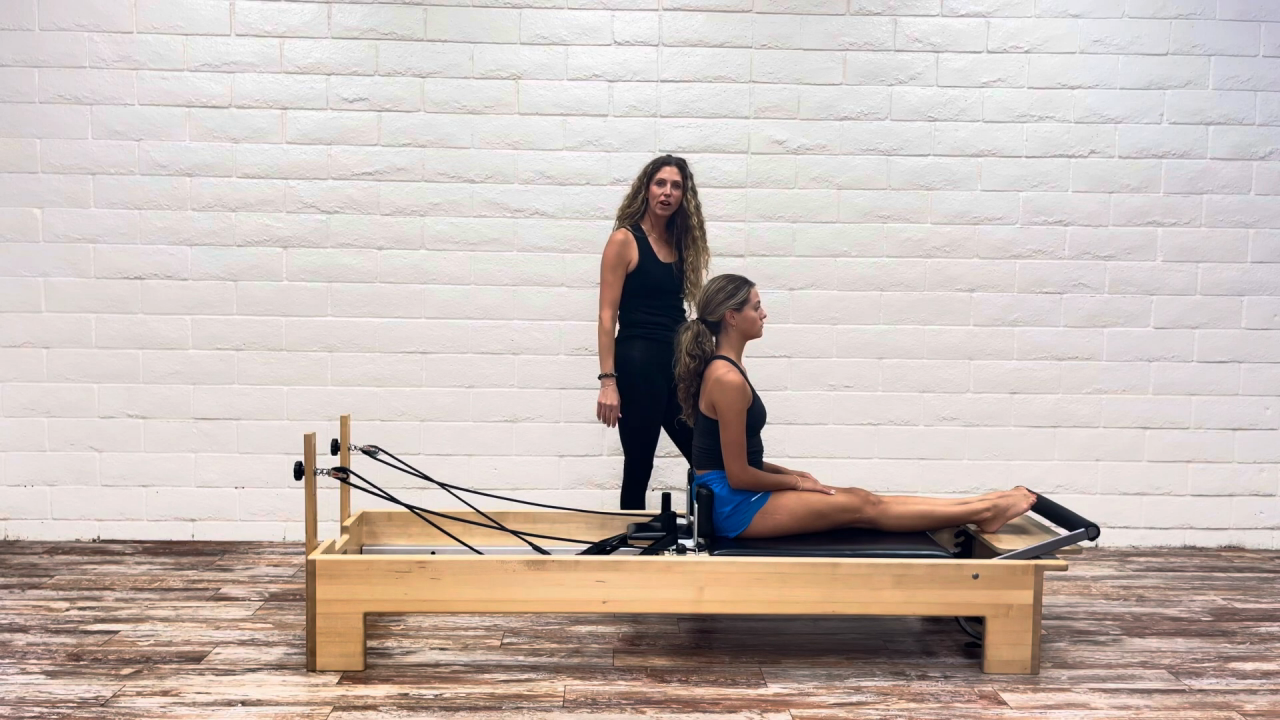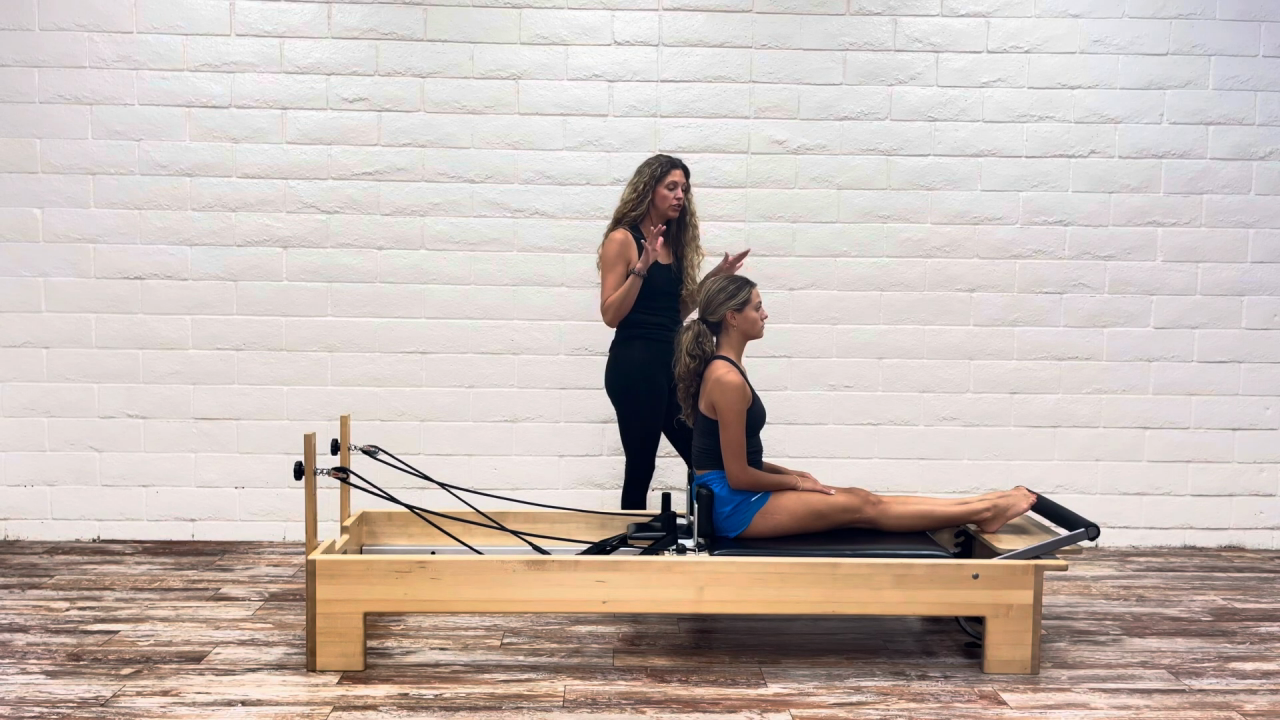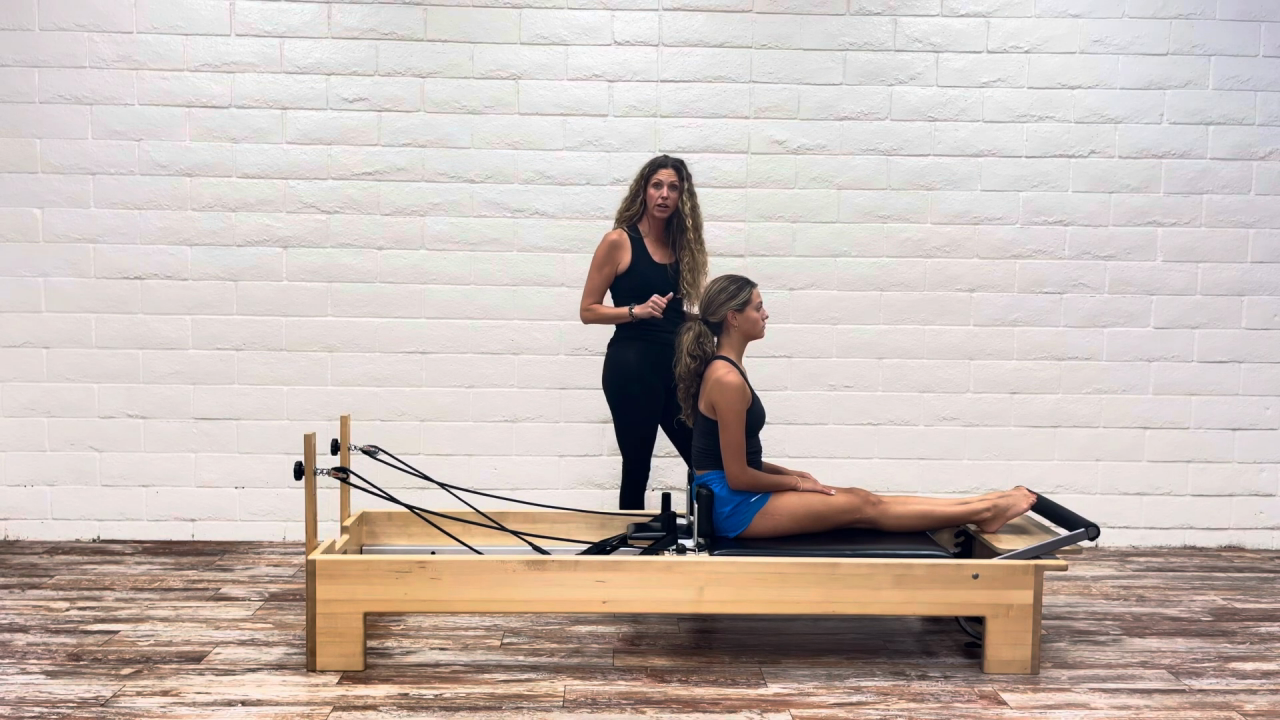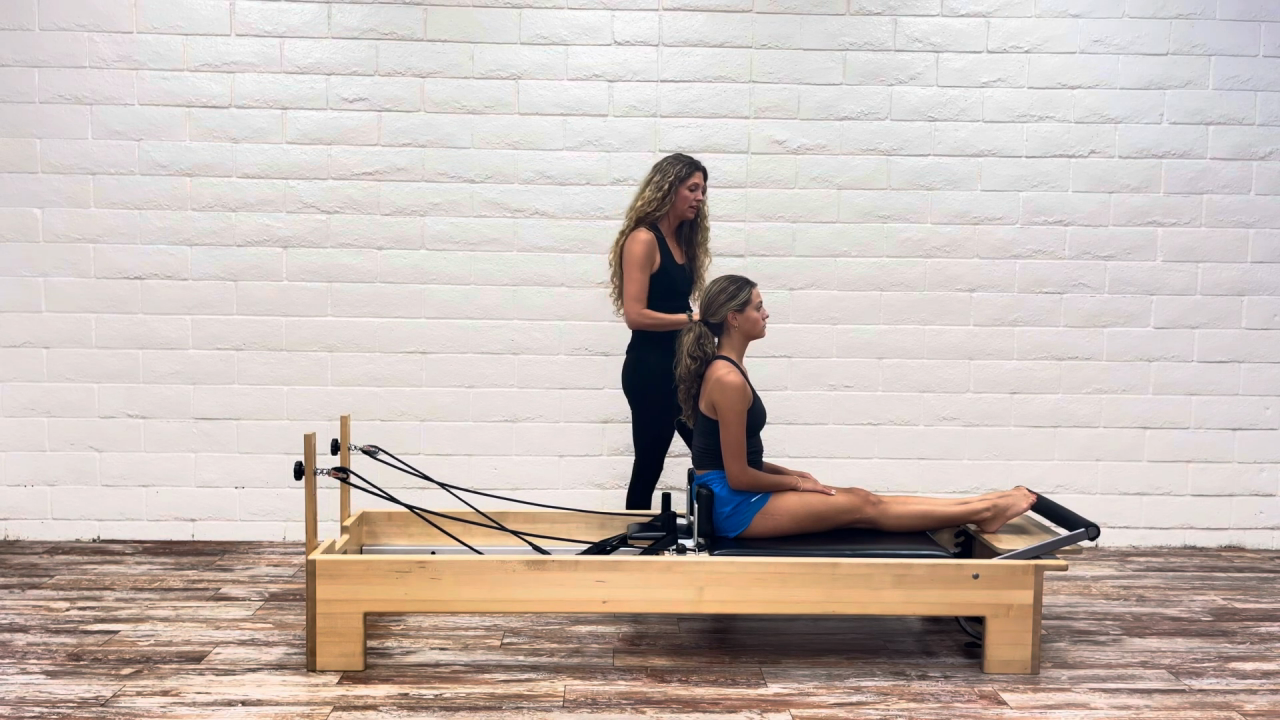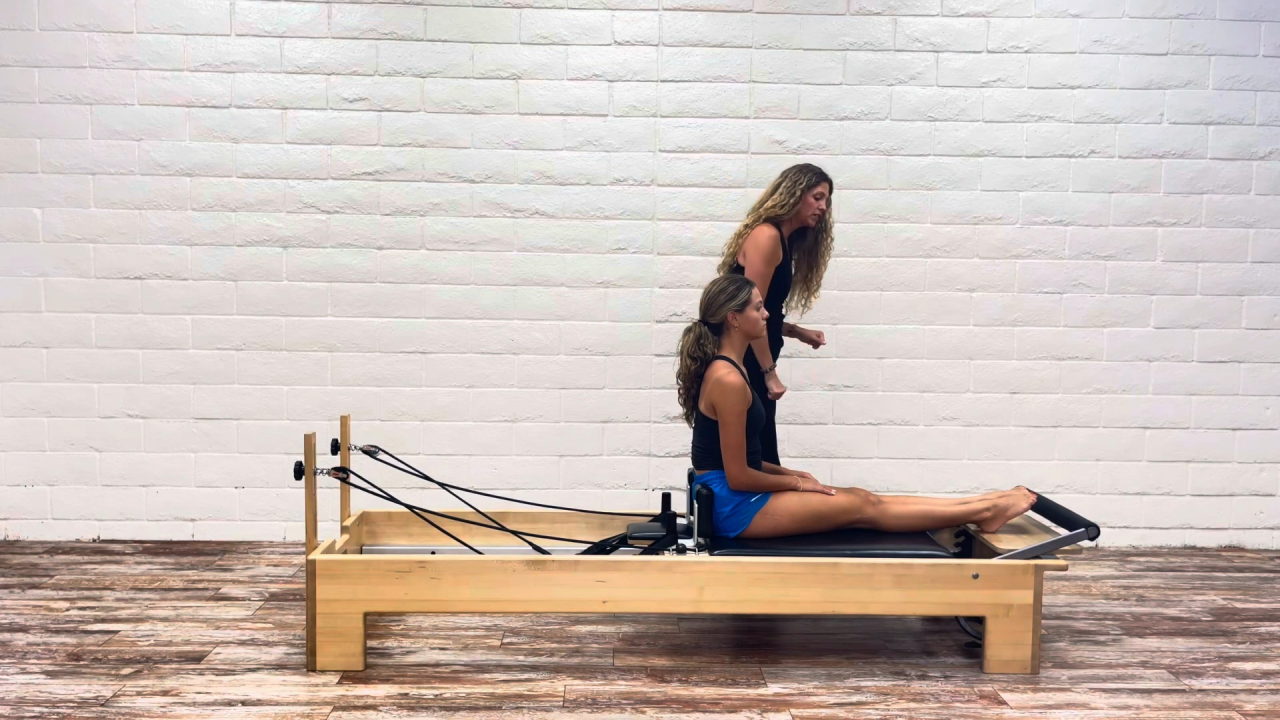
dt=1s
person 1, frame 1
left shoulder: (723, 368)
right shoulder: (728, 379)
right elbow: (738, 475)
left wrist: (787, 474)
right wrist: (796, 483)
left hip: (732, 494)
right hip: (733, 504)
left knee: (858, 497)
right knee: (862, 507)
left ankle: (979, 505)
right ankle: (982, 513)
person 1, frame 2
left shoulder: (723, 368)
right shoulder: (727, 380)
right elbow: (738, 475)
left wrist: (788, 473)
right wrist: (795, 482)
left hip: (731, 494)
right hip: (733, 504)
left knee: (858, 497)
right knee: (861, 506)
left ankle: (978, 506)
right ankle: (982, 513)
person 1, frame 3
left shoulder: (724, 369)
right shoulder: (728, 380)
right elbow: (738, 476)
left wrist: (788, 474)
right wrist: (795, 483)
left hip: (731, 494)
right hip: (732, 504)
left knee: (857, 497)
right knee: (861, 507)
left ankle: (980, 506)
right ankle: (982, 513)
person 1, frame 4
left shoulder: (724, 368)
right shoulder: (728, 380)
right elbow: (739, 476)
left wrist: (788, 474)
right wrist: (796, 483)
left hip: (731, 494)
right hip: (732, 504)
left knee: (858, 497)
right knee: (862, 507)
left ankle: (980, 505)
right ankle: (982, 513)
person 1, frame 5
left shoulder: (725, 369)
right shoulder: (728, 381)
right elbow: (739, 477)
left wrist: (789, 474)
right wrist: (796, 483)
left hip: (732, 493)
right hip: (733, 504)
left knee: (859, 497)
right knee: (862, 508)
left ankle: (981, 506)
right ankle: (983, 513)
person 2, frame 1
left shoulder: (680, 241)
right shoulder: (624, 240)
right elbow: (607, 315)
right wrist: (608, 381)
left hip: (677, 361)
right hip: (638, 362)
right knee: (639, 466)
person 2, frame 2
left shoulder: (675, 240)
right shoulder: (622, 240)
right elbow: (611, 315)
left wrist: (716, 277)
right wrist: (643, 266)
left hip: (672, 362)
right hip: (634, 364)
right knee: (641, 466)
person 2, frame 3
left shoulder: (680, 243)
right shoulder: (618, 241)
right elbow: (588, 310)
right wrist: (638, 310)
left hip: (674, 363)
right hip: (632, 365)
right knee: (637, 467)
person 2, frame 4
left shoulder: (681, 239)
right shoulder: (643, 240)
right elbow: (635, 315)
right wrist: (694, 320)
right hip: (651, 367)
right knee: (649, 465)
person 2, frame 5
left shoulder: (786, 240)
right shoulder: (766, 236)
left wrist: (799, 332)
right wrist: (769, 373)
left hip: (754, 362)
right hip: (746, 363)
left knee: (759, 457)
right knee: (763, 459)
